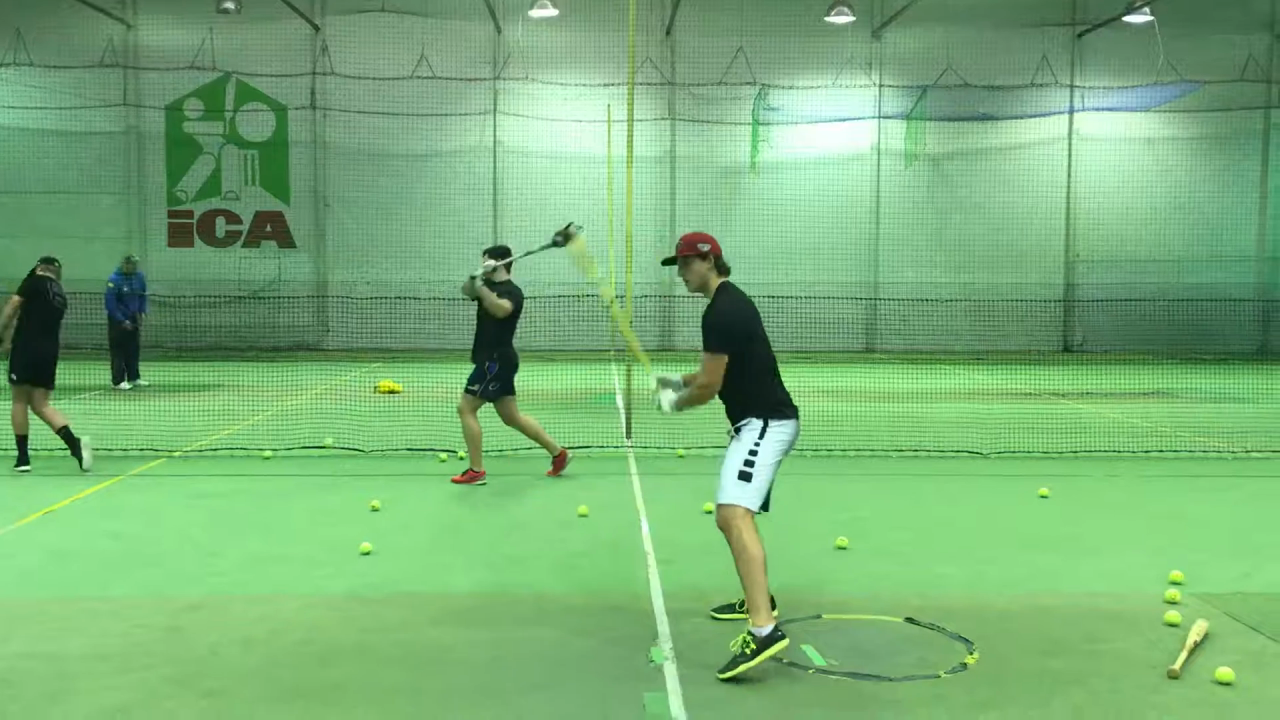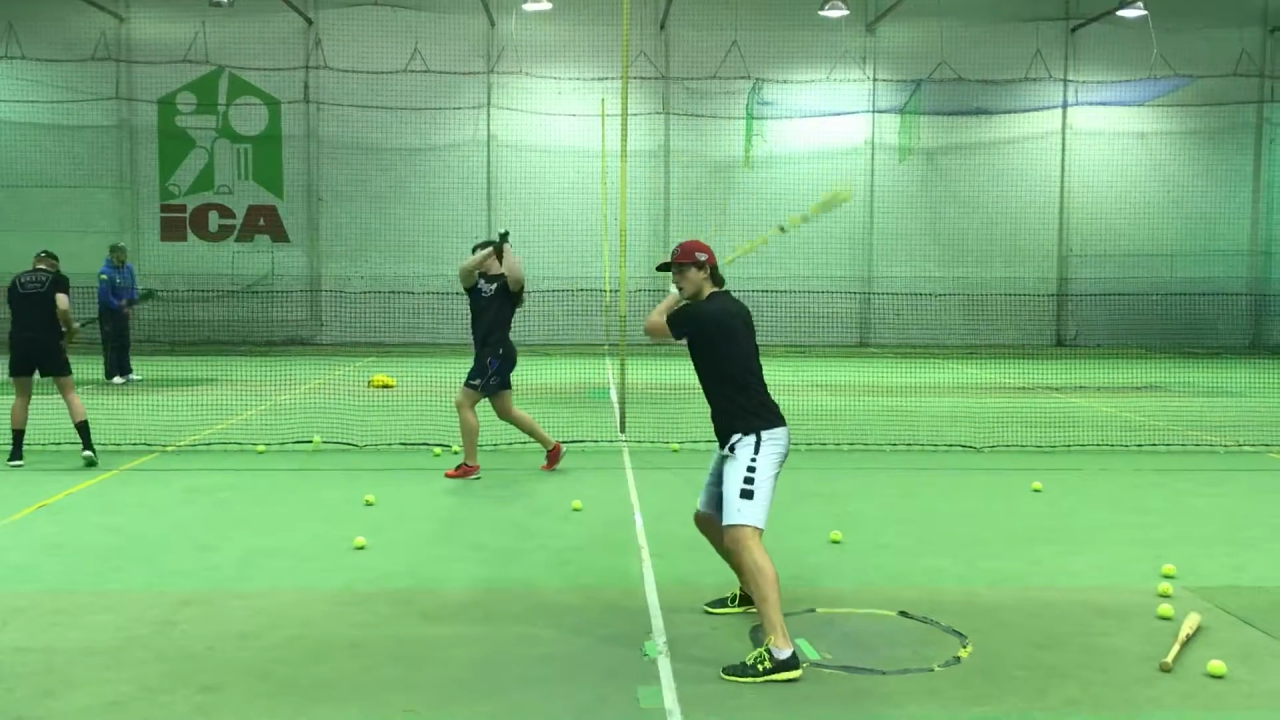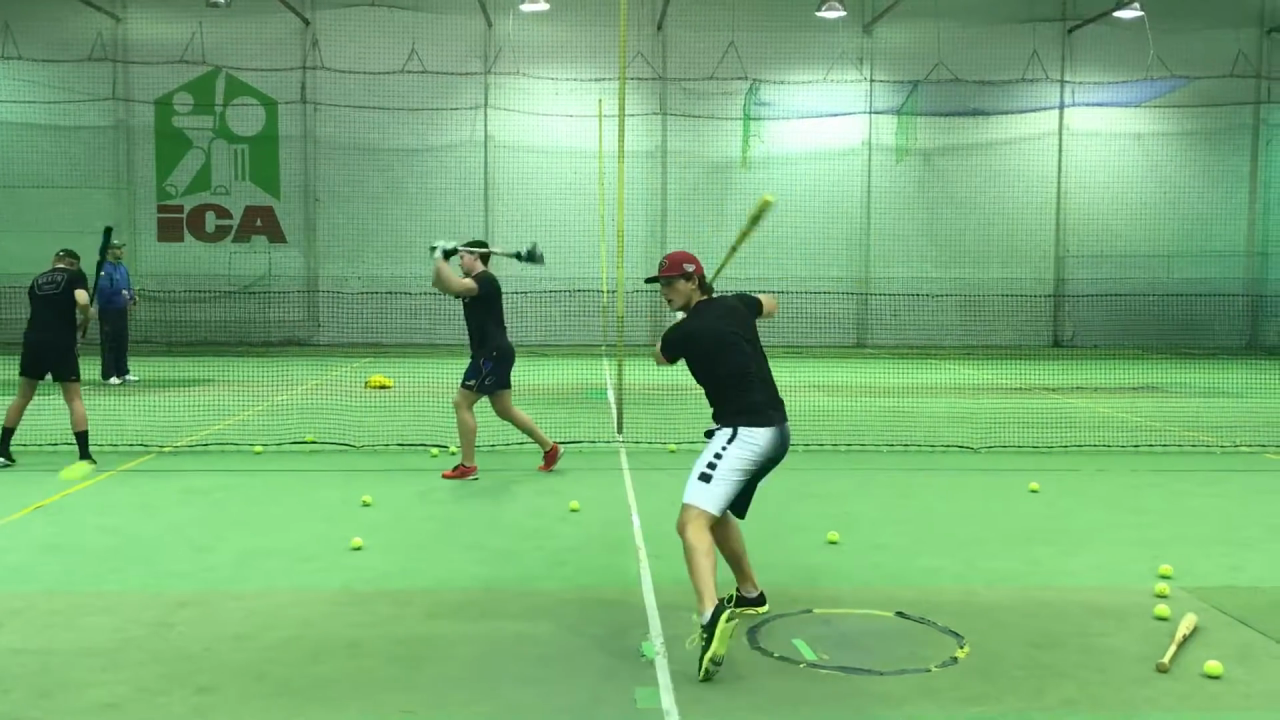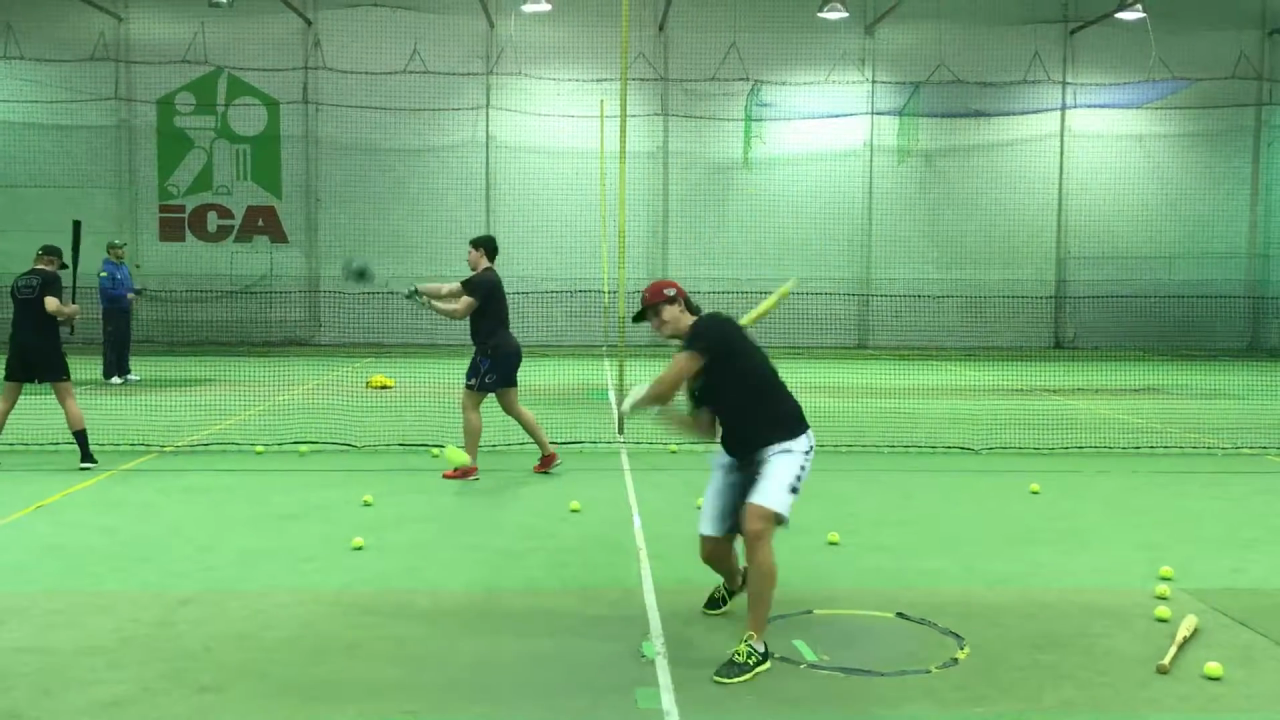
dt=0.4s
person 1, frame 1
left shoulder: (721, 311)
right shoulder: (731, 301)
left elbow: (710, 385)
left wrist: (675, 401)
right wrist: (680, 382)
left hip: (765, 423)
right hip: (760, 421)
left knee: (733, 516)
right knee: (732, 513)
left ankle: (762, 630)
right ankle: (759, 599)
person 1, frame 2
left shoulder: (701, 314)
right shoulder: (731, 308)
left elbow: (652, 325)
left wrist: (675, 300)
left hip: (755, 438)
right hip: (744, 435)
left knee: (741, 536)
right knee: (707, 518)
left ankle: (780, 651)
right ankle: (751, 593)
person 1, frame 3
left shoulder: (684, 333)
right shoulder: (736, 304)
left elbow: (661, 357)
right elbow: (770, 305)
left hip: (743, 432)
right hip: (772, 429)
left knee: (691, 521)
right knee: (713, 511)
left ankle: (712, 614)
right ankle: (749, 593)
person 1, frame 4
left shoulder: (712, 328)
right shoulder: (694, 365)
left elbow: (661, 387)
right elbow: (707, 431)
left wrist: (638, 399)
right wrist: (667, 412)
left hip: (786, 444)
right hip: (738, 453)
left knee: (755, 526)
right knee: (711, 549)
left ankle: (755, 644)
right ankle: (736, 582)
person 2, frame 1
left shoulder: (513, 292)
right shoulder: (488, 285)
left elbow: (499, 310)
right elbow: (466, 289)
left wrist: (480, 286)
right wrist: (475, 281)
left hip: (497, 360)
right hip: (495, 360)
left knee: (465, 408)
right knee: (511, 416)
left ankle: (476, 471)
right ankle: (558, 452)
person 2, frame 2
left shoulder: (508, 283)
right shoulder: (475, 281)
left elbow: (518, 278)
right elbow: (464, 269)
left wrist: (506, 248)
right wrist: (494, 247)
left hip: (498, 353)
right hip: (488, 354)
left knee: (463, 402)
right knee: (506, 411)
left ankle: (470, 465)
right ankle: (552, 447)
person 2, frame 3
left shoulder: (487, 280)
right shoulder: (469, 283)
left elbow: (455, 286)
right elbow: (441, 283)
left wrist: (440, 258)
right wrist: (443, 258)
left hip: (492, 353)
right hip: (491, 353)
left knee: (461, 403)
right knee: (505, 409)
left ankle: (467, 466)
right ankle: (550, 448)
person 2, frame 4
left shoulder: (483, 280)
right shoulder: (481, 279)
left elbow: (460, 311)
right elbow: (445, 290)
left wrist: (430, 304)
right wrist: (421, 289)
left hip: (493, 351)
right hip: (506, 349)
left knee: (469, 404)
right knee: (512, 406)
left ankle: (469, 466)
right ankle: (547, 453)
person 3, frame 1
left shoulder: (35, 281)
right shoulder: (61, 295)
left hip: (27, 347)
right hip: (49, 351)
left knee: (19, 402)
right knee: (41, 405)
left ankle: (23, 457)
right ankle: (74, 444)
person 3, frame 2
left shoulder: (16, 281)
right shoulder: (59, 279)
left elbow: (15, 312)
right elbow: (63, 308)
right wrist: (70, 327)
left hip: (20, 341)
right hip: (49, 341)
left knee: (22, 397)
right knee: (70, 393)
left ankle: (17, 452)
right ankle: (87, 445)
person 3, frame 3
left shoulder: (37, 281)
right shoulder: (76, 275)
left elbow: (41, 312)
right elbow: (83, 301)
left wrist: (73, 324)
right wrist: (87, 317)
left hip: (33, 342)
right hip: (62, 343)
left knee: (23, 397)
right knee: (74, 400)
right ankle: (84, 455)
person 3, frame 4
right shoulder: (51, 278)
right elbow: (51, 308)
left wrist: (60, 321)
right wrist: (70, 312)
left hip: (19, 346)
right hip: (46, 346)
right knee: (68, 400)
right ankle: (86, 454)
